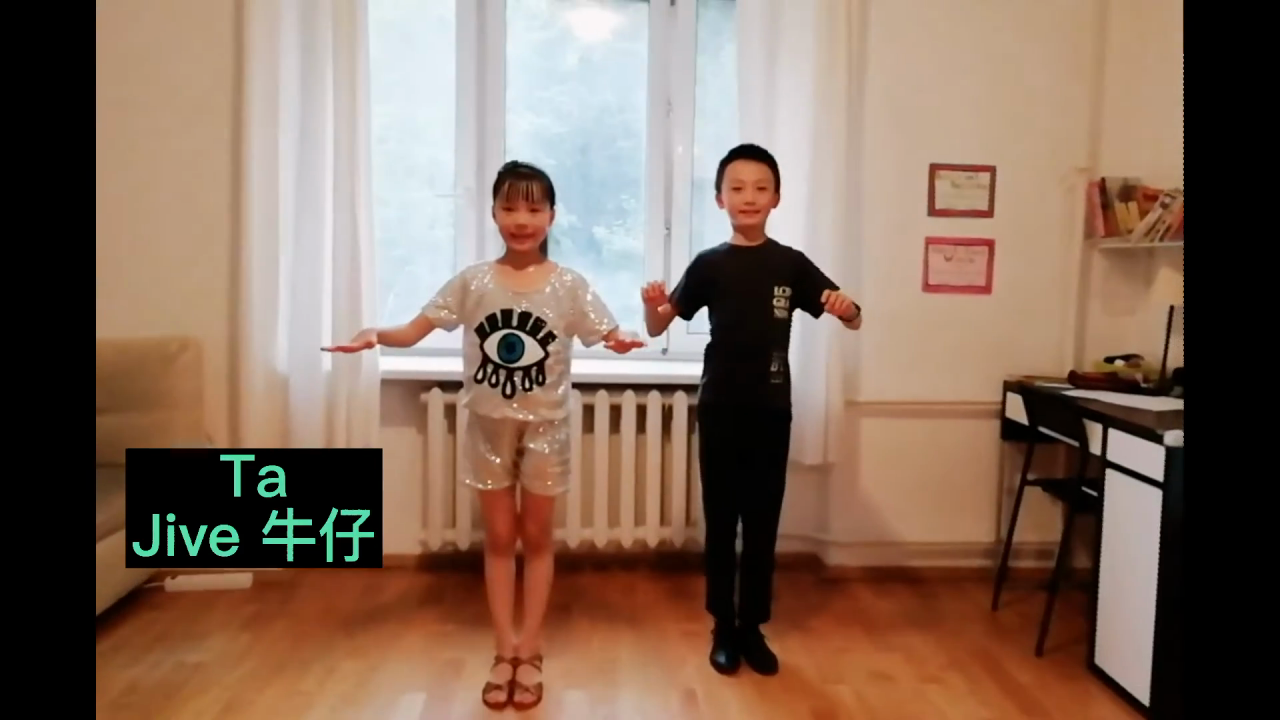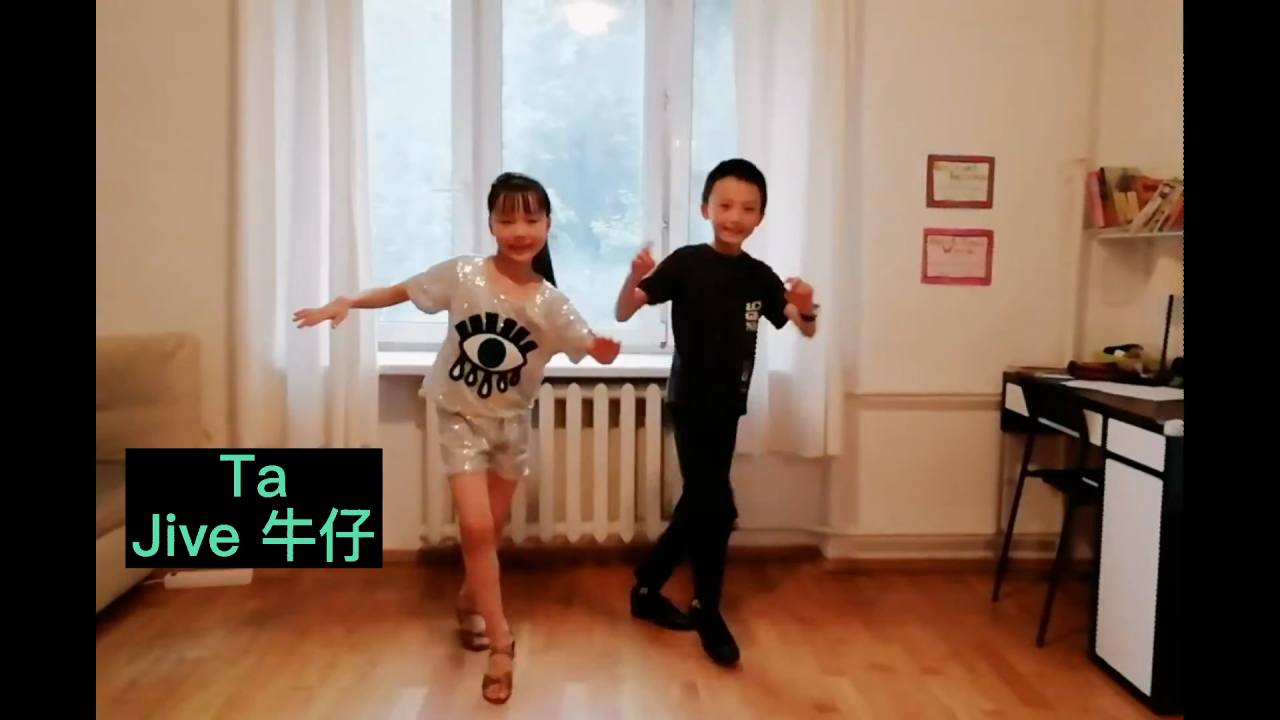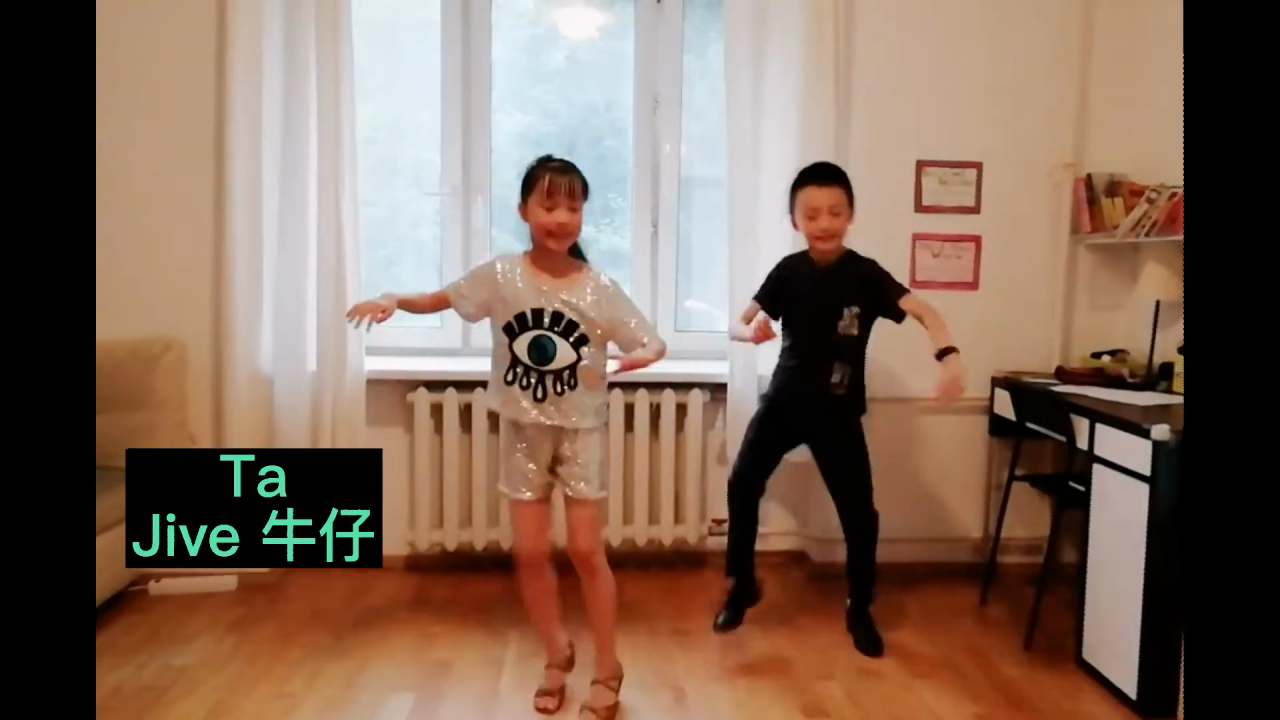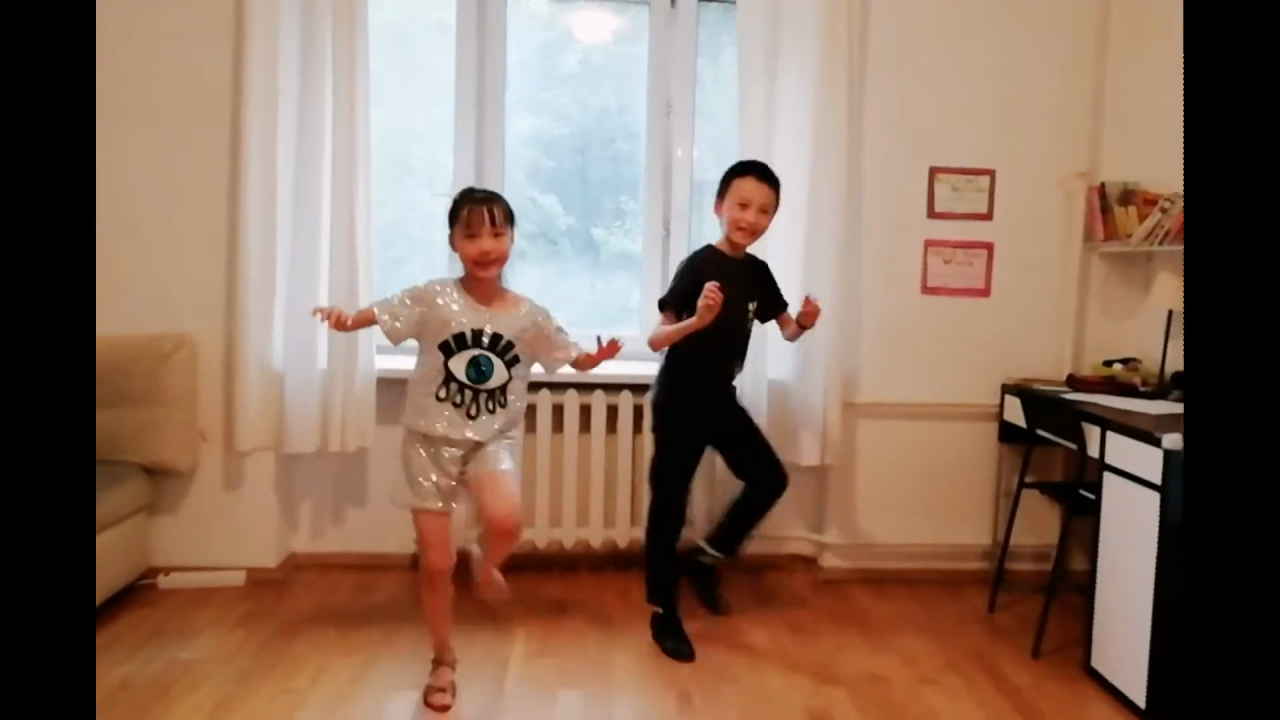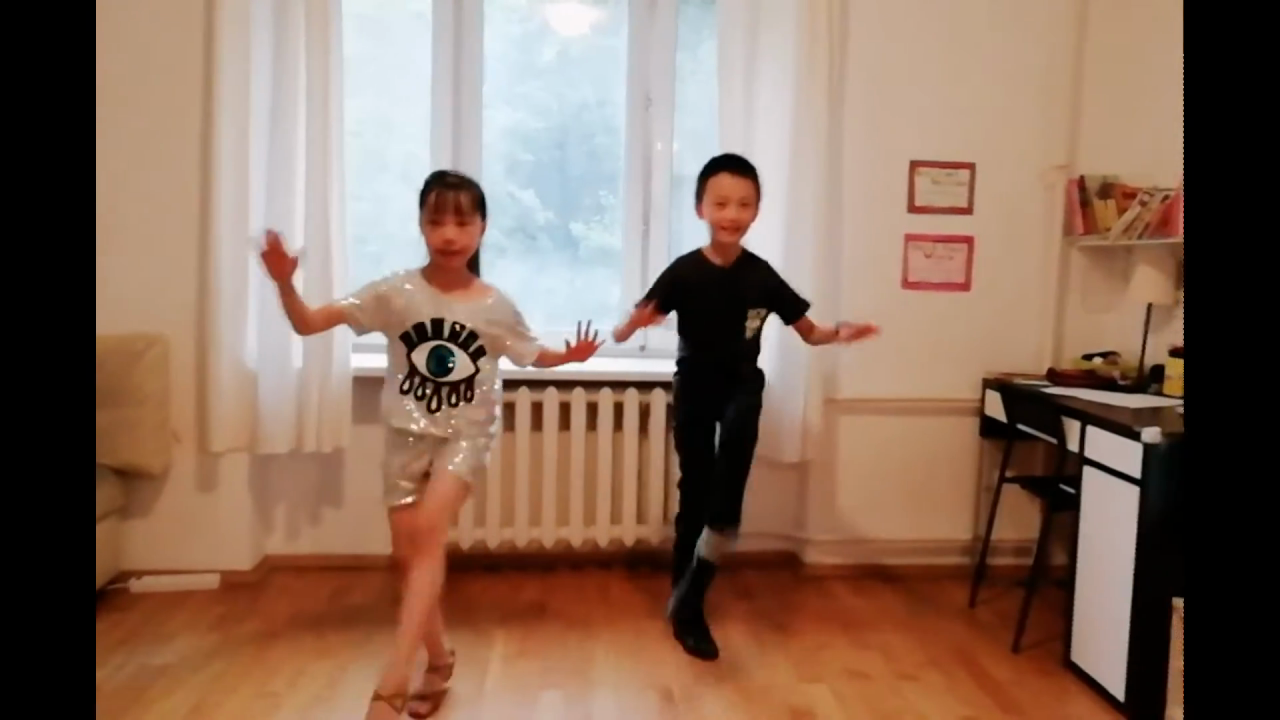
dt=1s
person 1, frame 1
left shoulder: (568, 285)
right shoulder: (472, 282)
left elbow: (612, 336)
right elbow: (413, 331)
left wrist: (624, 343)
right wrist: (375, 334)
left hip: (545, 425)
right hip: (489, 425)
left knee: (536, 537)
right knee: (499, 538)
left ankle: (530, 652)
right ankle: (504, 652)
person 1, frame 2
left shoulder: (551, 303)
right shoulder: (460, 274)
left elbow: (596, 351)
right elbow: (400, 292)
left wrist: (606, 349)
right wrist: (346, 302)
left hip: (511, 422)
right hip: (460, 419)
left knee: (491, 529)
right knee: (476, 529)
left ankle: (470, 604)
right ankle: (500, 642)
person 1, frame 3
left shoulder: (600, 289)
right shoulder: (500, 275)
left elbow: (654, 344)
right elbow: (438, 299)
left wrist: (636, 359)
right wrist: (392, 301)
left hip: (580, 429)
right hip: (523, 429)
left knee: (586, 551)
right knee: (530, 552)
left ankle: (607, 670)
right ankle: (556, 657)
person 1, frame 4
left shoulder: (531, 316)
right shoulder: (431, 298)
left elbow: (575, 361)
right elbow: (363, 319)
left wrist: (598, 357)
right wrist: (340, 317)
left hip: (491, 440)
right hip: (431, 440)
left knee: (506, 519)
right knee: (436, 563)
left ankle: (484, 564)
right ankle: (443, 660)
person 1, frame 5
left shoulder: (495, 306)
right shoulder: (394, 289)
left elbow: (533, 354)
right elbow: (308, 323)
left wrist: (568, 355)
right wrist: (284, 282)
left hip: (466, 433)
right hip: (407, 434)
left knee: (428, 532)
right knee: (410, 555)
left ankle: (397, 673)
right ankle: (438, 659)
person 2, frame 1
left shoulder: (792, 263)
right shoulder: (710, 263)
left elbow: (852, 321)
right elbow: (657, 328)
left wrist: (846, 306)
right wrist: (652, 306)
left hip: (772, 409)
right hip: (720, 407)
left knee: (763, 521)
right knee: (721, 520)
left ankle: (751, 627)
right ankle: (723, 629)
person 2, frame 2
left shoulder: (760, 276)
right shoulder: (686, 262)
left elbow: (805, 329)
right elbow: (622, 313)
left wrist: (805, 307)
right wrist: (635, 278)
left hip: (728, 408)
right hip: (690, 406)
left knee: (700, 507)
right knee: (718, 509)
left ankle: (646, 588)
right ankle: (707, 612)
person 2, frame 3
left shoulder: (866, 273)
right shoulder: (788, 271)
left elbow: (923, 312)
right elbow: (740, 324)
left wrist: (949, 356)
right wrist: (752, 331)
left hip: (839, 408)
right hip: (786, 398)
left knee: (859, 512)
right knee: (743, 483)
left ankle: (859, 608)
right ankle: (741, 585)
person 2, frame 4
left shoulder: (758, 273)
right shoulder: (699, 266)
left elbow: (787, 329)
right elbow: (656, 339)
left wrist: (804, 322)
right wrist: (698, 319)
left hip: (719, 396)
right hip: (678, 400)
left knee: (769, 477)
right knee: (668, 504)
left ankle: (705, 559)
right ankle: (663, 613)
person 2, frame 5
left shoulder: (761, 277)
right shoulder: (683, 274)
left elbow: (809, 333)
right elbow: (621, 333)
left wrist: (841, 333)
right wrist: (637, 321)
left hip: (740, 389)
right hip: (693, 394)
right knee: (695, 493)
left ankle: (700, 567)
right ankle: (689, 612)
